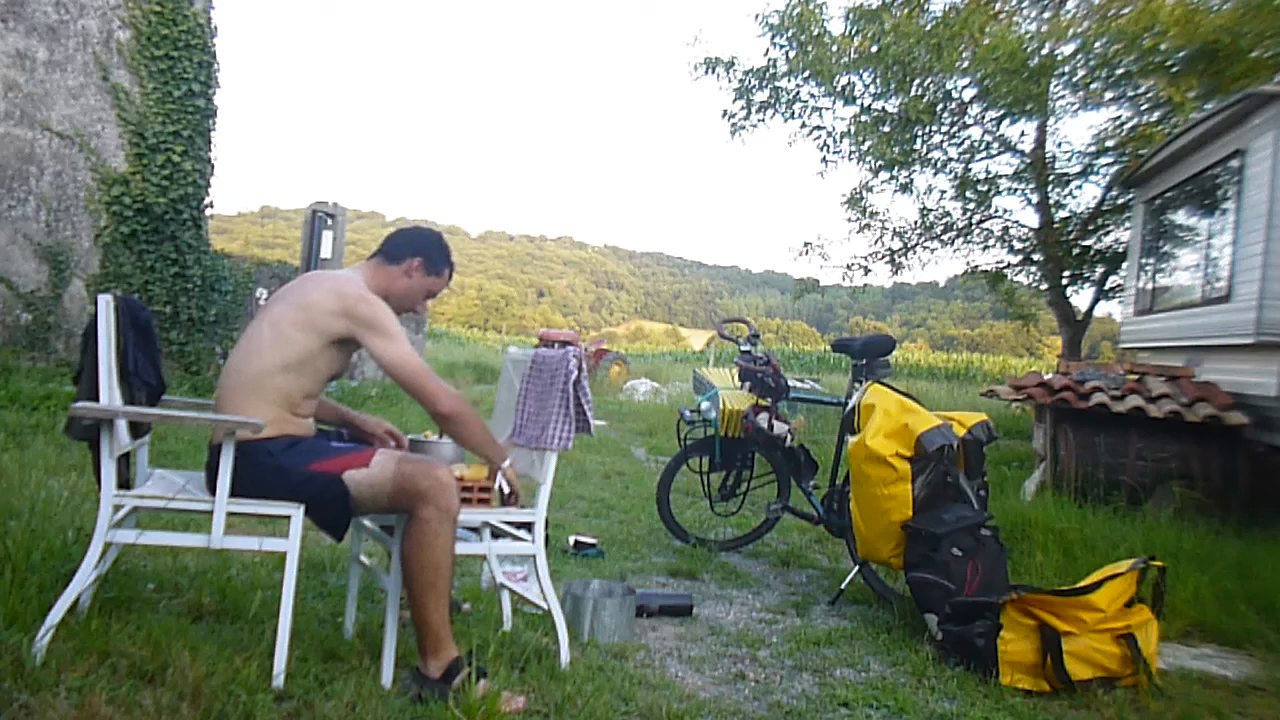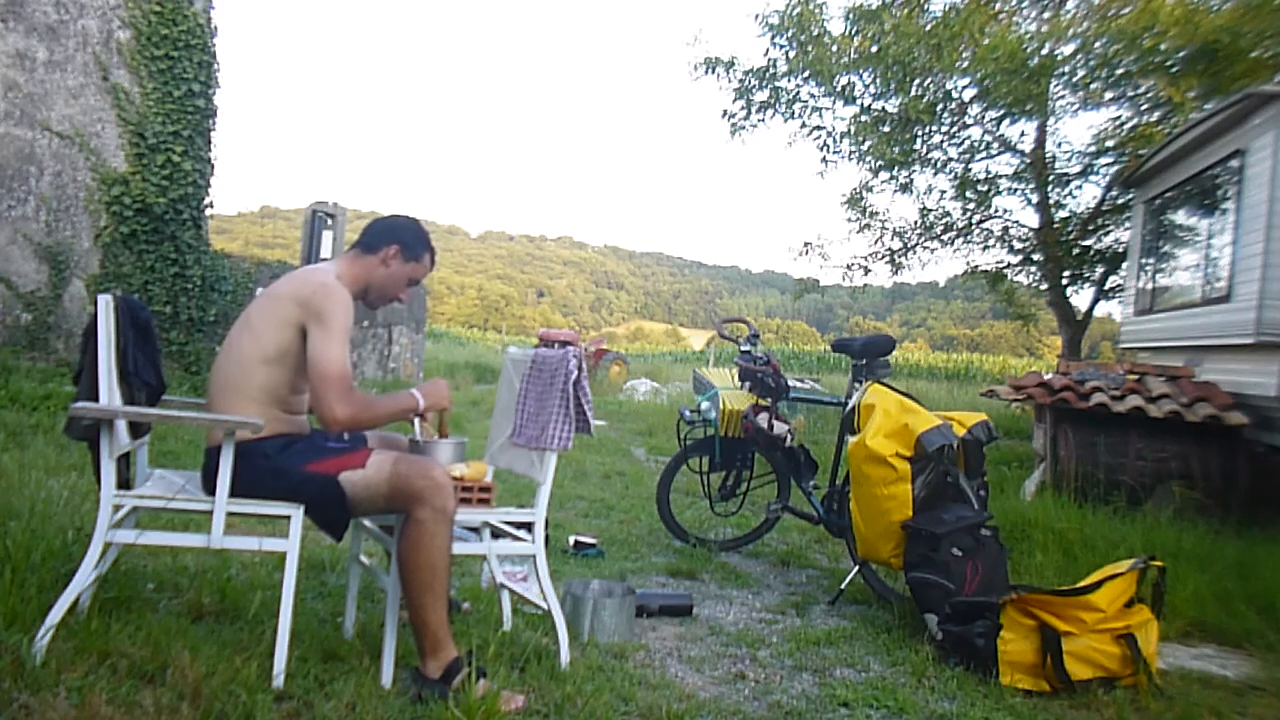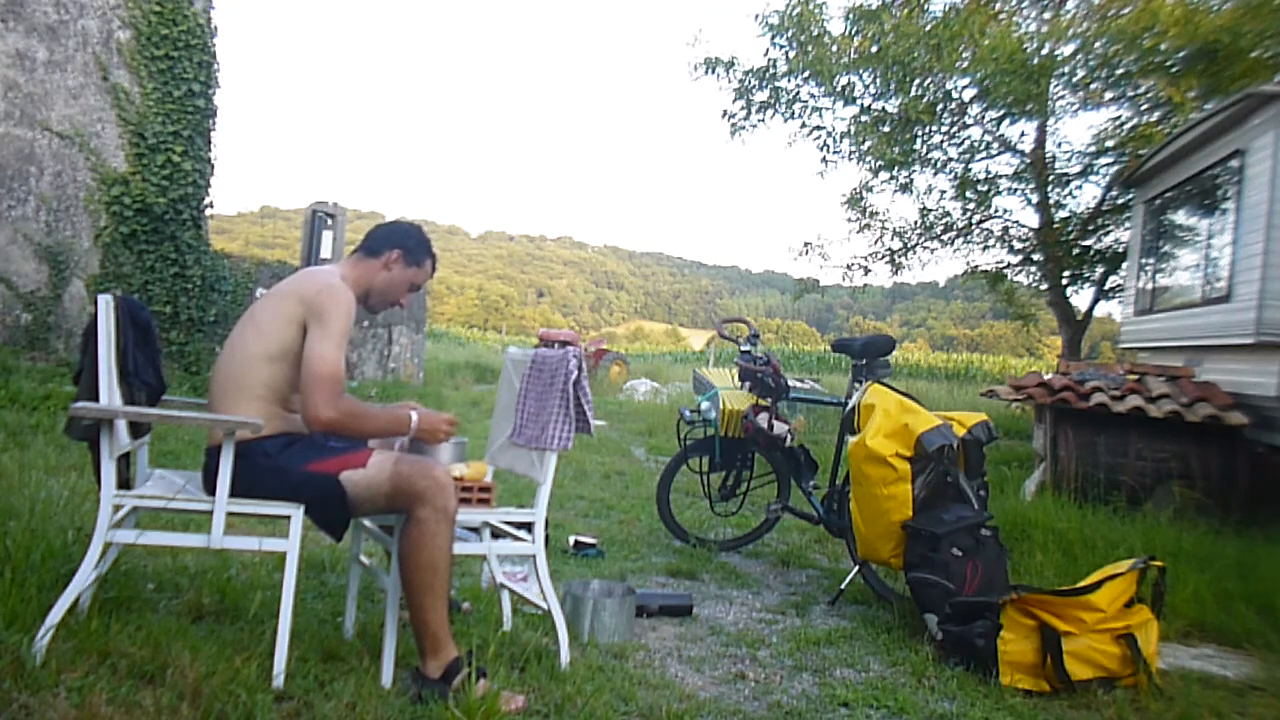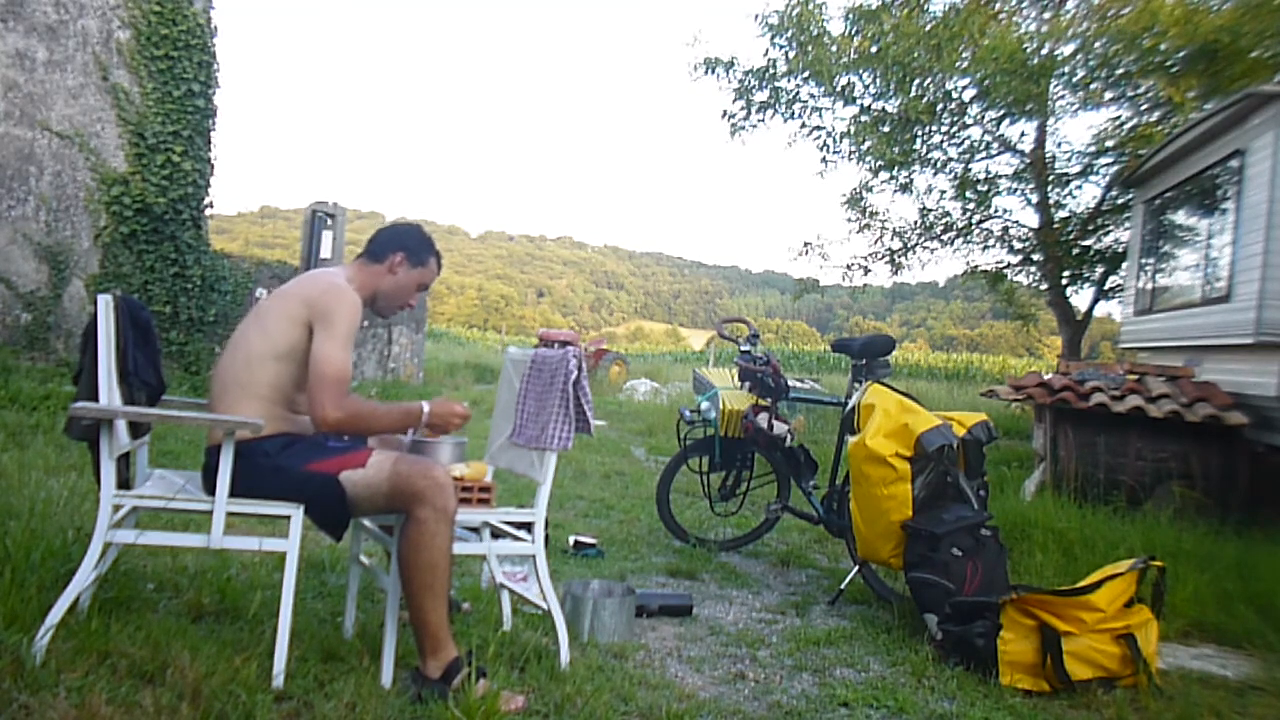
dt=1s
person 1, frame 1
left shoulder: (324, 287)
right shoulder: (359, 302)
right elbow: (442, 402)
left wrist: (352, 420)
right wrist: (500, 461)
left hip: (261, 448)
right hip: (264, 457)
left knee: (408, 461)
right knee: (434, 485)
left ankle: (427, 594)
right ankle: (439, 668)
person 1, frame 2
left shoulder: (313, 284)
right shoulder: (329, 293)
right elbow: (339, 413)
left wrist: (402, 404)
right wrist: (417, 398)
left hip: (263, 448)
right hip: (257, 458)
left knee: (402, 454)
right knee: (429, 485)
left ankle: (427, 594)
right ankle: (439, 669)
person 1, frame 3
left shoulder: (315, 284)
right shoulder: (333, 292)
right elbow: (323, 413)
left wrist: (392, 415)
right wrist: (409, 423)
left hip: (256, 450)
right hip: (259, 456)
left knee: (392, 450)
right knee: (430, 484)
left ankle: (426, 596)
right ankle: (439, 669)
person 1, frame 4
left shoulder: (323, 287)
right shoulder: (340, 295)
right elbow: (331, 413)
left wrist: (396, 418)
right wrist: (422, 413)
left hip: (257, 450)
right hip: (259, 457)
left knee: (397, 455)
right knee: (430, 484)
left ankle: (425, 594)
right ankle: (439, 670)
